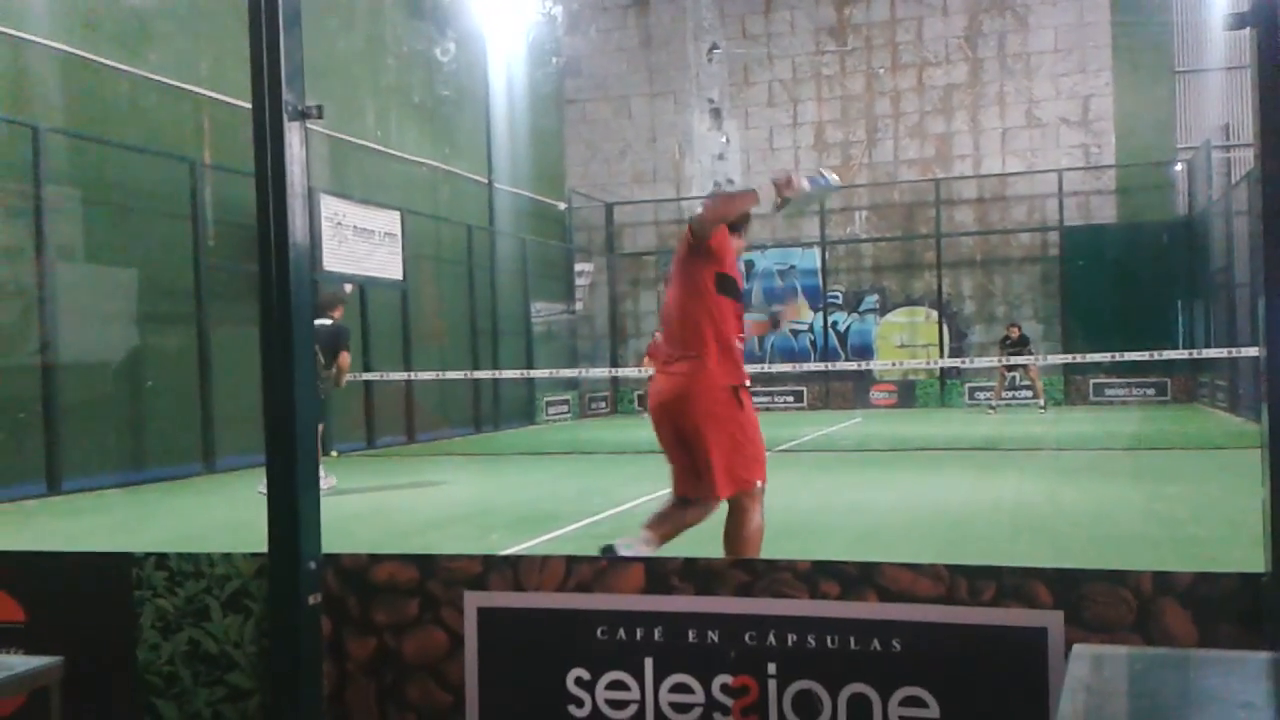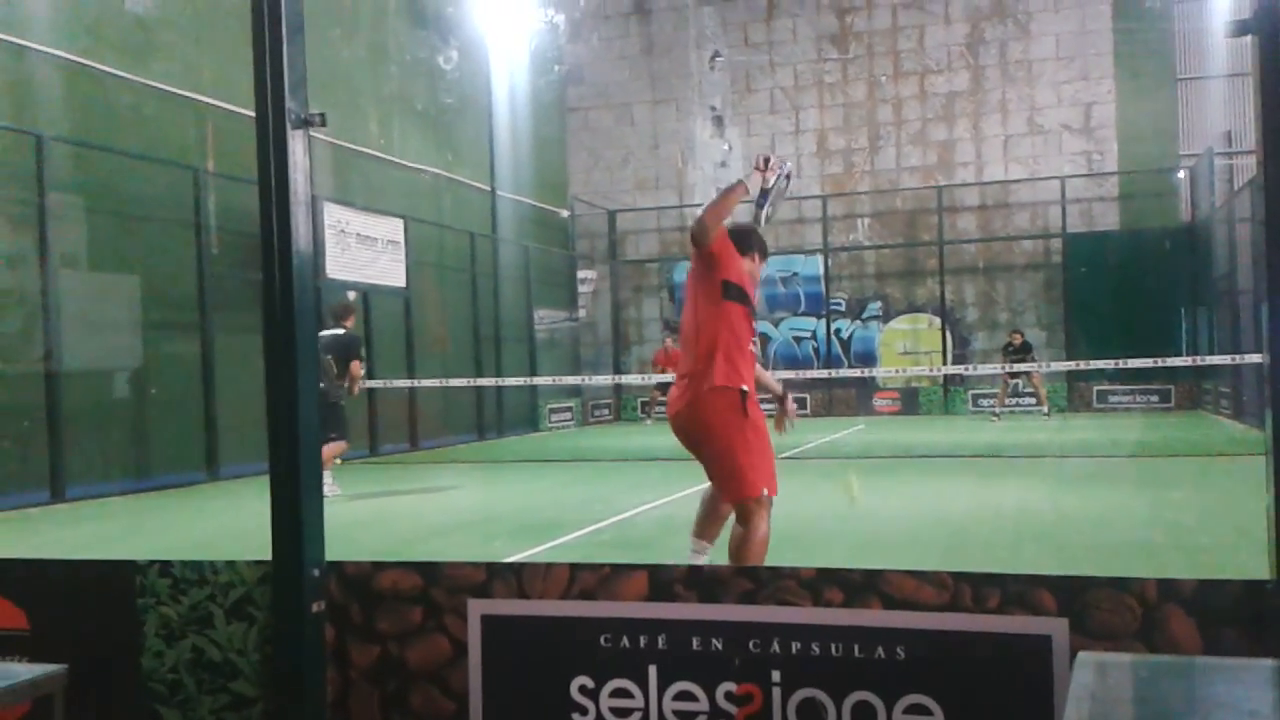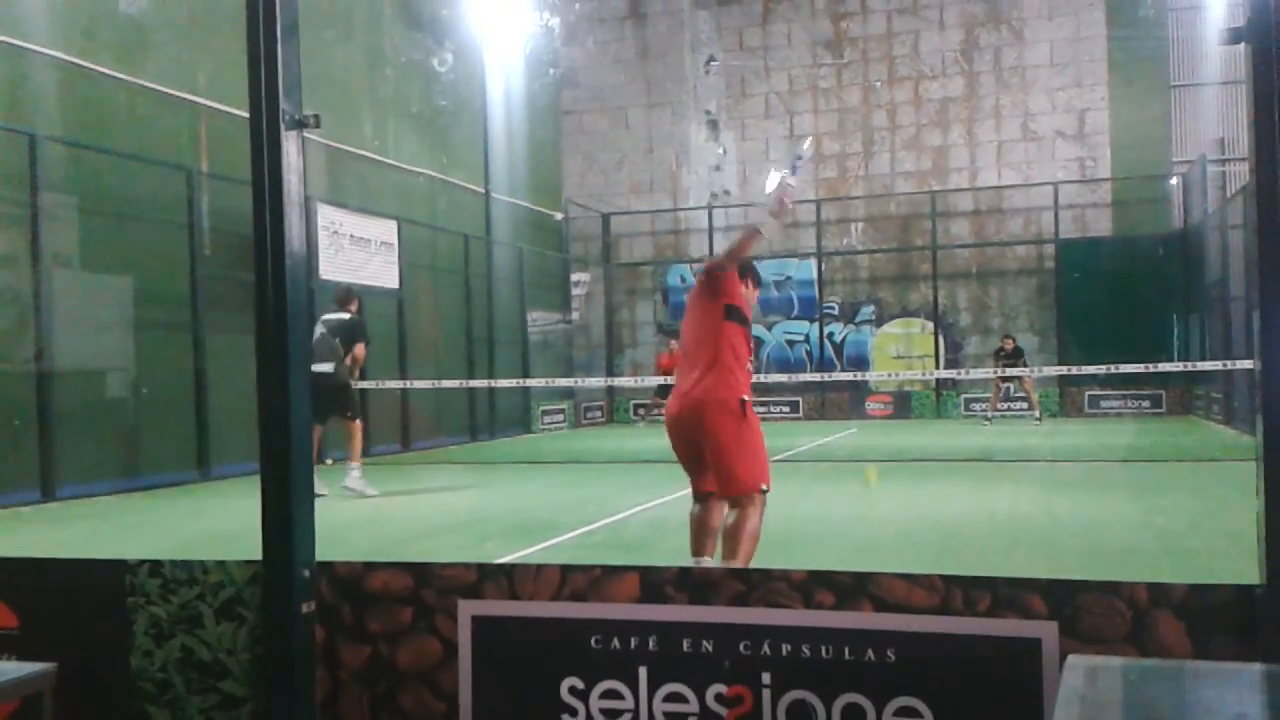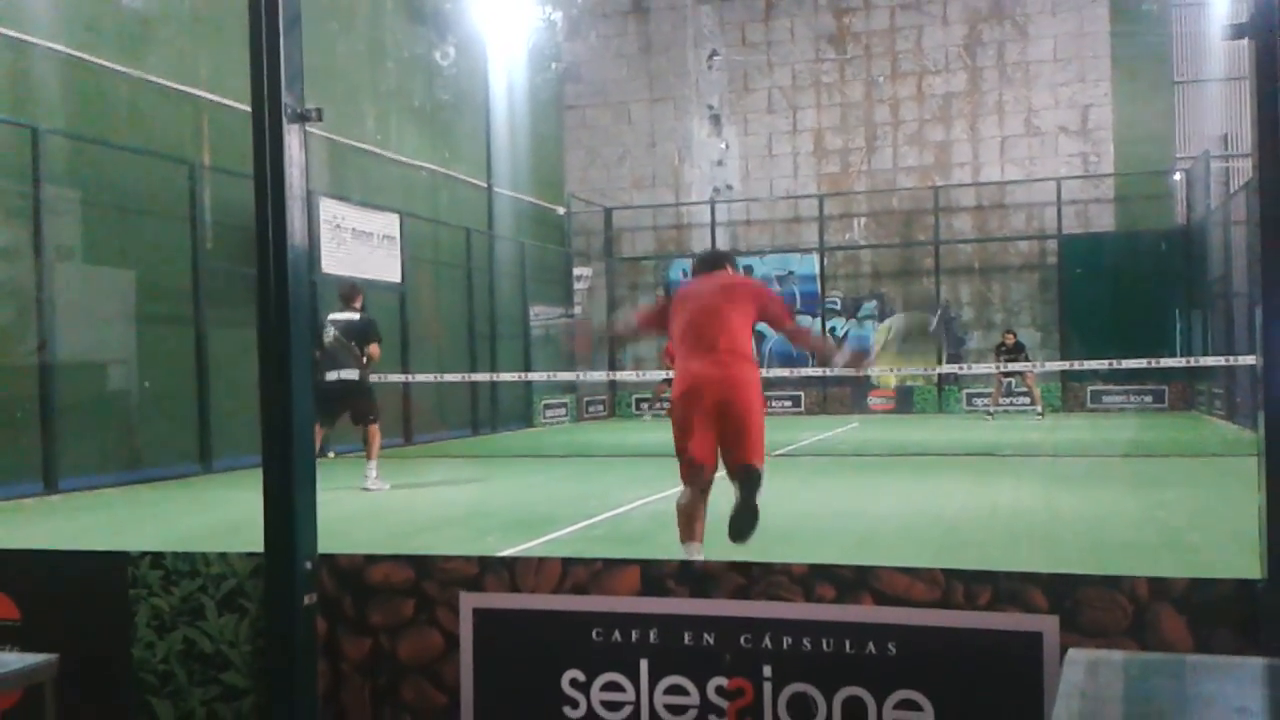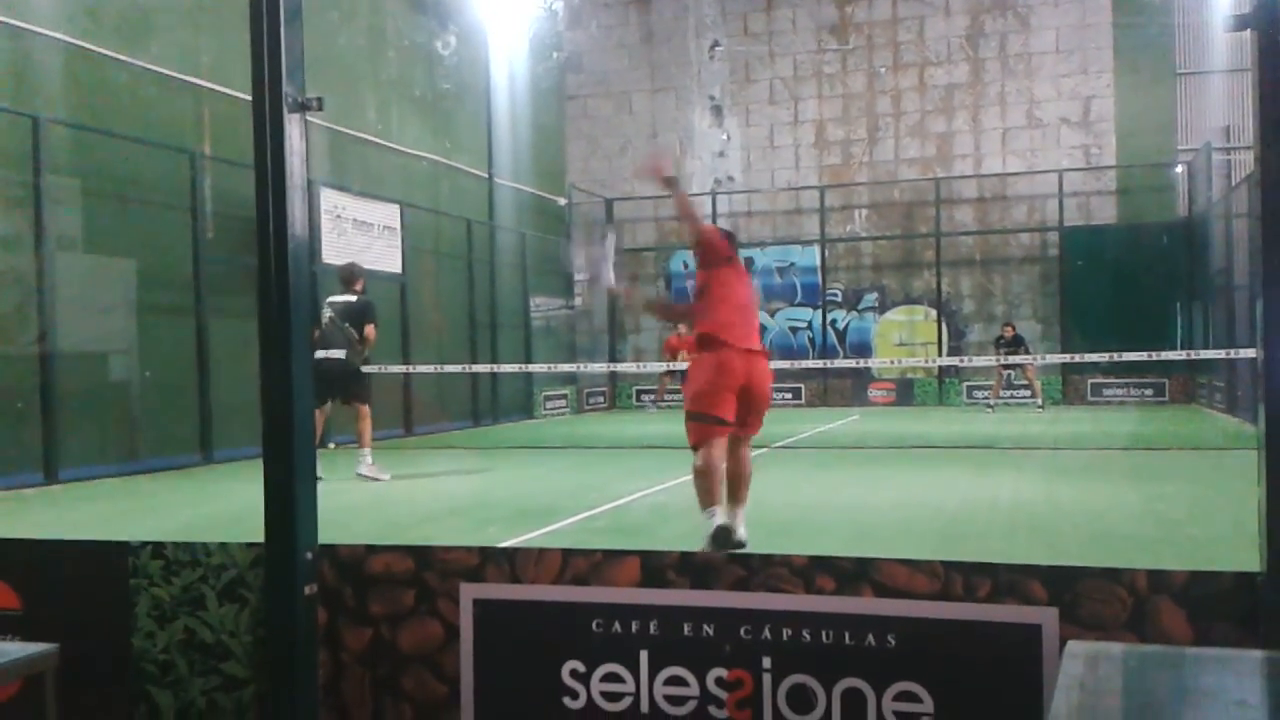
dt=0.2s
person 1, frame 1
left shoulder: (693, 266)
right shoulder: (709, 240)
right elbow: (709, 214)
right wrist: (770, 191)
left hip: (668, 394)
right hip: (710, 391)
left knee: (695, 498)
right knee: (747, 498)
left ankle: (629, 550)
person 1, frame 2
left shoulder: (729, 291)
right shoulder: (714, 261)
left elbow: (744, 359)
right elbow: (703, 224)
left wrist: (781, 393)
right wrist: (750, 180)
left hip: (684, 404)
right hip: (721, 398)
left knee: (726, 484)
right knee: (754, 507)
left ankle: (697, 562)
person 1, frame 3
left shoulder: (705, 305)
right shoulder: (716, 284)
right elbow: (726, 261)
left hip: (682, 409)
right hip: (722, 405)
left knee: (712, 497)
right knee: (750, 505)
person 1, frame 4
left shoulder: (680, 296)
right shoulder: (745, 288)
left elbow: (632, 329)
right elbow: (795, 330)
right wrist: (833, 352)
left hip: (690, 387)
right hip: (737, 382)
left knee: (696, 484)
right knee: (746, 470)
left ankle: (692, 564)
right ankle: (748, 484)
person 1, frame 5
left shoulder: (720, 259)
right shoulder: (739, 282)
left elbow: (694, 224)
right elbow: (681, 313)
left wrist: (669, 182)
right wrist: (637, 300)
left hip: (718, 359)
right hip: (755, 367)
left knee: (708, 447)
right knee: (738, 448)
left ankle: (718, 524)
right ankle: (736, 526)
person 2, frame 1
left shoulder: (313, 327)
right shoulder: (340, 329)
right elbow: (344, 361)
right wrist: (341, 379)
right hip: (315, 388)
left knee: (317, 427)
left ankle: (321, 476)
person 2, frame 2
left shoulder: (321, 337)
right shoulder: (351, 338)
left elbow: (323, 367)
right elbow: (355, 369)
right wrist: (353, 387)
right hip: (328, 394)
left knee: (329, 438)
right knee: (339, 443)
left ankle: (327, 483)
person 2, frame 3
left shoulder: (322, 320)
right shoulder: (356, 321)
left elbow: (312, 350)
right elbow: (359, 353)
right wrist: (354, 370)
left hip: (313, 375)
right hip: (333, 376)
left knee: (315, 428)
right knee: (355, 425)
left ankle: (311, 480)
right ankle: (354, 476)
person 2, frame 4
left shoulder: (327, 321)
right shoulder: (366, 321)
left elbow: (318, 354)
right elbow: (374, 352)
right wrist: (365, 366)
left hip: (328, 381)
right hip: (355, 380)
left knee: (319, 427)
right knee: (372, 427)
right ankle: (371, 476)
person 2, frame 5
left shoulder: (327, 302)
right shoulder: (364, 303)
left elbow: (317, 334)
right elbow: (369, 333)
right wrist: (364, 349)
left hip: (321, 360)
right hip: (346, 361)
left knee: (319, 411)
right knee: (363, 411)
right ankle: (366, 462)
